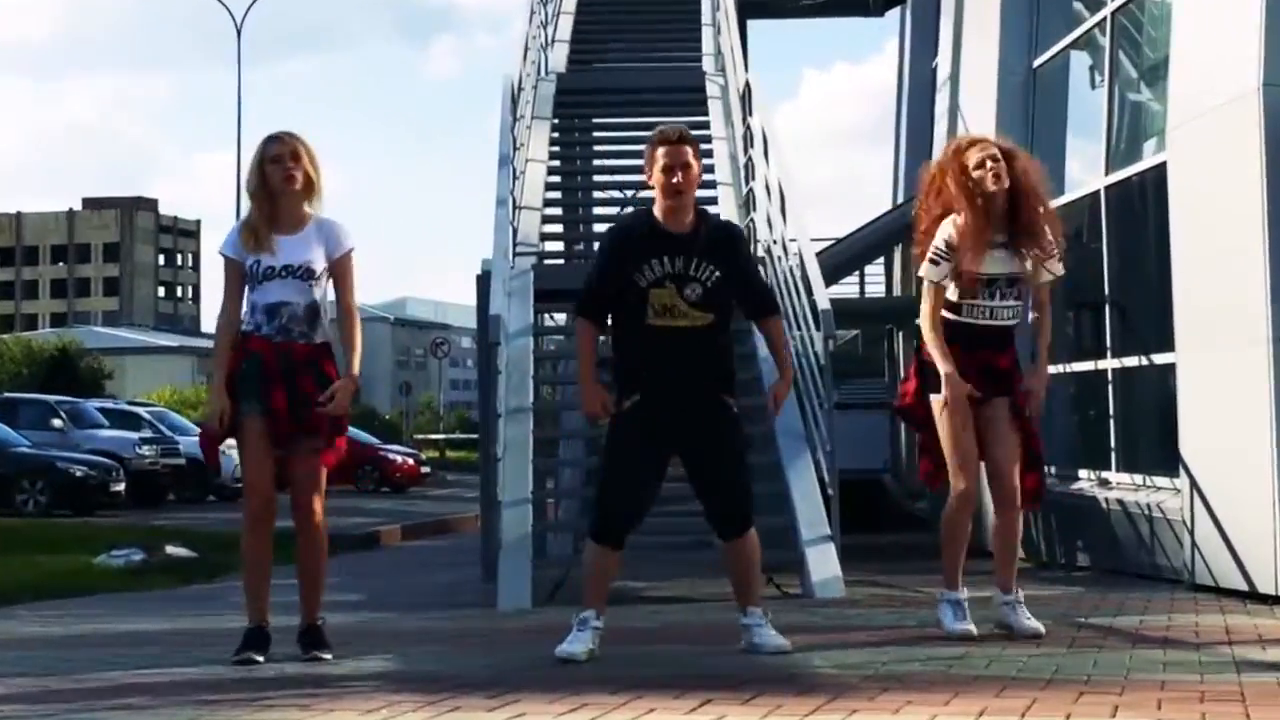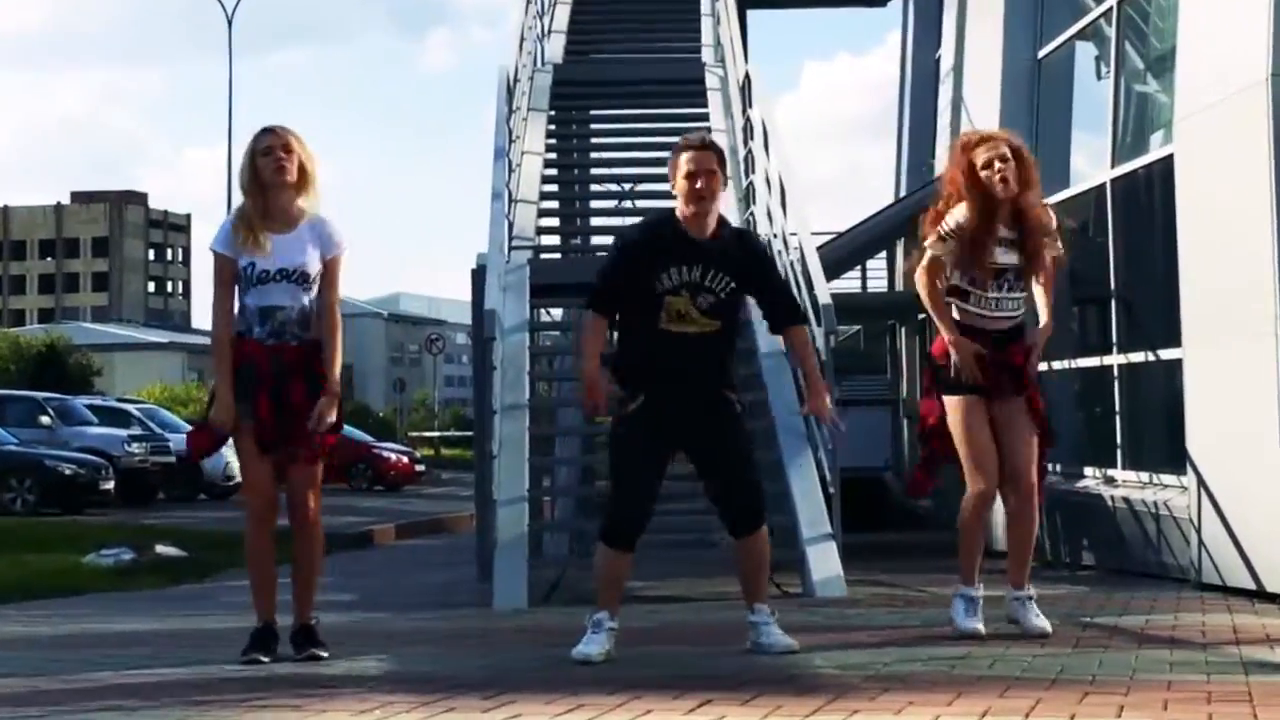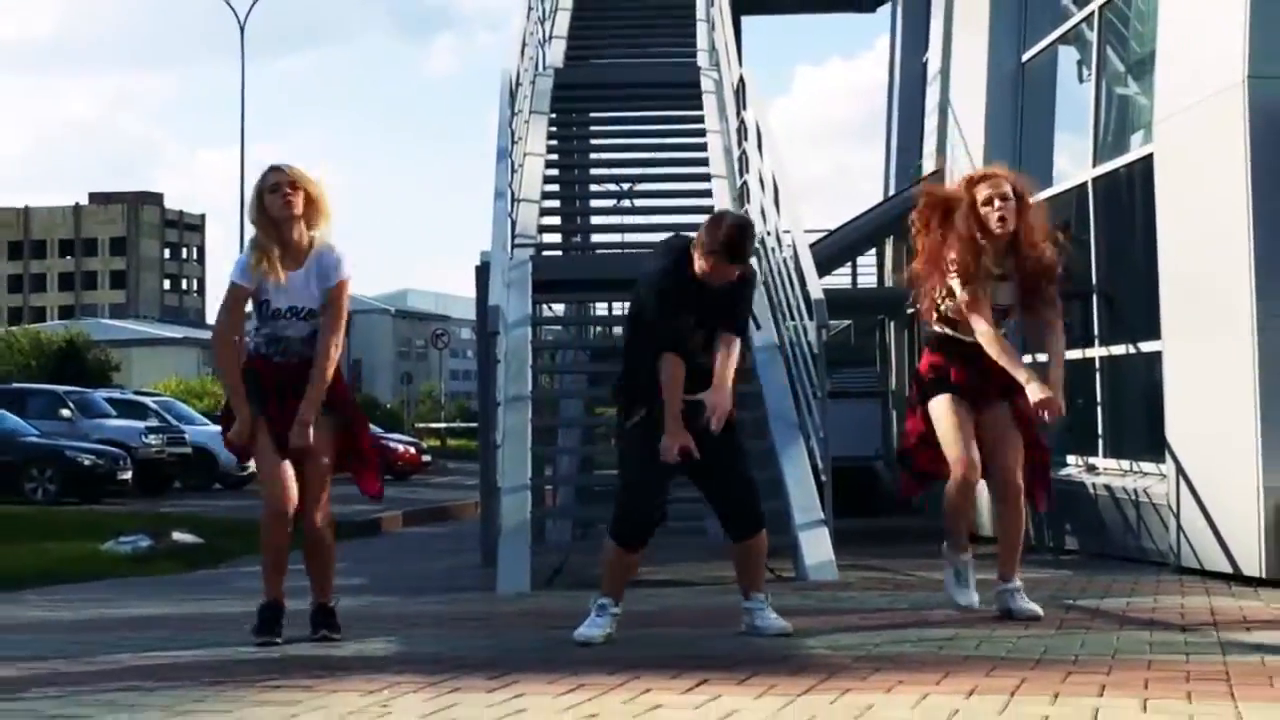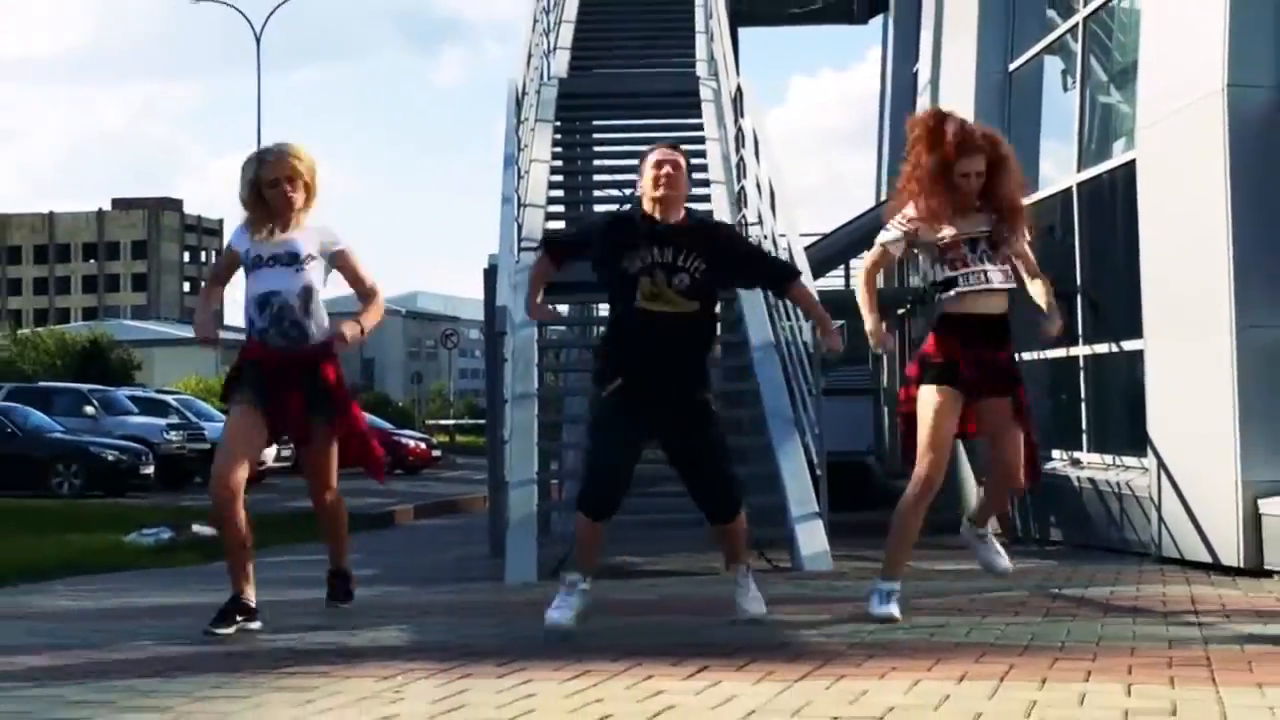
dt=0.2s
person 1, frame 1
left shoulder: (329, 234)
right shoulder: (243, 237)
left elbow: (348, 311)
right elbow: (229, 315)
left wrist: (349, 376)
right wrist: (218, 387)
left hip: (312, 368)
right hip: (257, 367)
left knee: (309, 506)
right knee: (259, 504)
left ankle: (312, 624)
right ankle: (256, 626)
person 1, frame 2
left shoulder: (320, 231)
right shoulder: (234, 231)
left elbow: (330, 315)
right elbow: (222, 317)
left wrist: (332, 390)
right wrist: (223, 393)
left hip: (304, 367)
right hip: (251, 368)
left knee: (303, 502)
right knee: (260, 504)
right ankle: (264, 625)
person 1, frame 3
left shoulder: (329, 259)
right shoulder: (253, 261)
left elbow: (333, 341)
right elbow: (225, 339)
left wrist: (307, 414)
right wrist: (238, 410)
left hip: (316, 384)
right hip: (263, 380)
left knee: (313, 509)
right knee: (281, 501)
left ankle: (324, 607)
right ankle: (273, 603)
person 1, frame 4
left shoulder: (321, 236)
right shoulder: (247, 234)
left elbow: (371, 294)
right elbow: (213, 283)
left wrist: (357, 325)
right wrist: (205, 317)
left hip: (313, 367)
right hip: (259, 368)
left knee: (323, 492)
right knee: (224, 482)
left ankle: (338, 566)
right ankle: (244, 599)
person 2, frame 1
left shoulder: (727, 238)
right shoulder: (623, 239)
left elbow: (763, 307)
right elbow: (591, 314)
left wrist: (785, 373)
right wrist: (588, 382)
left hip: (709, 400)
right hip: (641, 401)
left knee: (735, 511)
right knee: (613, 512)
person 2, frame 2
left shoulder: (746, 248)
right shoulder: (644, 239)
left elbow: (788, 315)
right elbow: (600, 304)
left wrist: (814, 386)
right wrist: (592, 369)
left hip: (712, 397)
right hip: (646, 398)
left knee: (748, 506)
right knee: (625, 512)
person 2, frame 3
left shoulder: (742, 277)
right shoulder: (668, 275)
left elbow: (731, 337)
right elbow: (667, 349)
left wrist: (723, 388)
right wrist: (671, 425)
left hip: (707, 408)
right hip: (650, 410)
left knee: (745, 506)
right knee: (638, 513)
left ankle: (755, 606)
right ankle: (604, 609)
person 2, frame 4
left shoulder: (714, 236)
right shoulder: (617, 228)
left elbow: (781, 276)
right elbow: (555, 251)
left wrist: (822, 324)
right wrist: (535, 297)
left hip: (688, 389)
right hip: (625, 387)
left knee: (721, 490)
right knee: (601, 487)
left ankle: (739, 578)
right ankle: (575, 587)
person 3, frame 1
left shoulder: (1034, 230)
right shoulder: (954, 230)
left elbow: (1042, 305)
right elbow: (931, 308)
left wrist: (1040, 369)
right wrist: (948, 371)
left hip: (1002, 363)
right hip: (953, 364)
left knee: (1010, 485)
right knee: (965, 485)
right ankle: (952, 596)
person 3, frame 2
left shoulder: (1036, 222)
right shoulder: (962, 221)
right elbow: (924, 276)
left wrist: (1042, 324)
right wrist: (948, 332)
left hip: (1011, 357)
right hip: (959, 361)
left knee: (1025, 481)
right knee: (984, 482)
person 3, frame 3
left shoulder: (1032, 255)
right shoulder: (960, 258)
left elbow: (1052, 319)
right elbow: (983, 327)
left wrist: (1055, 378)
right wrist: (1028, 382)
left hip: (994, 371)
right hip: (945, 367)
left knee: (1013, 484)
right knee: (964, 470)
left ankle: (1009, 588)
right ankle: (957, 553)
person 3, frame 4
left shoulder: (1003, 217)
right shoulder: (922, 214)
left elbow: (1032, 271)
right elbow: (868, 267)
left wrist: (1050, 307)
right wrist: (872, 318)
left hip: (998, 350)
right hip: (947, 352)
left knee: (1012, 478)
right knee: (928, 477)
left ankle: (979, 527)
right ankle: (887, 584)
